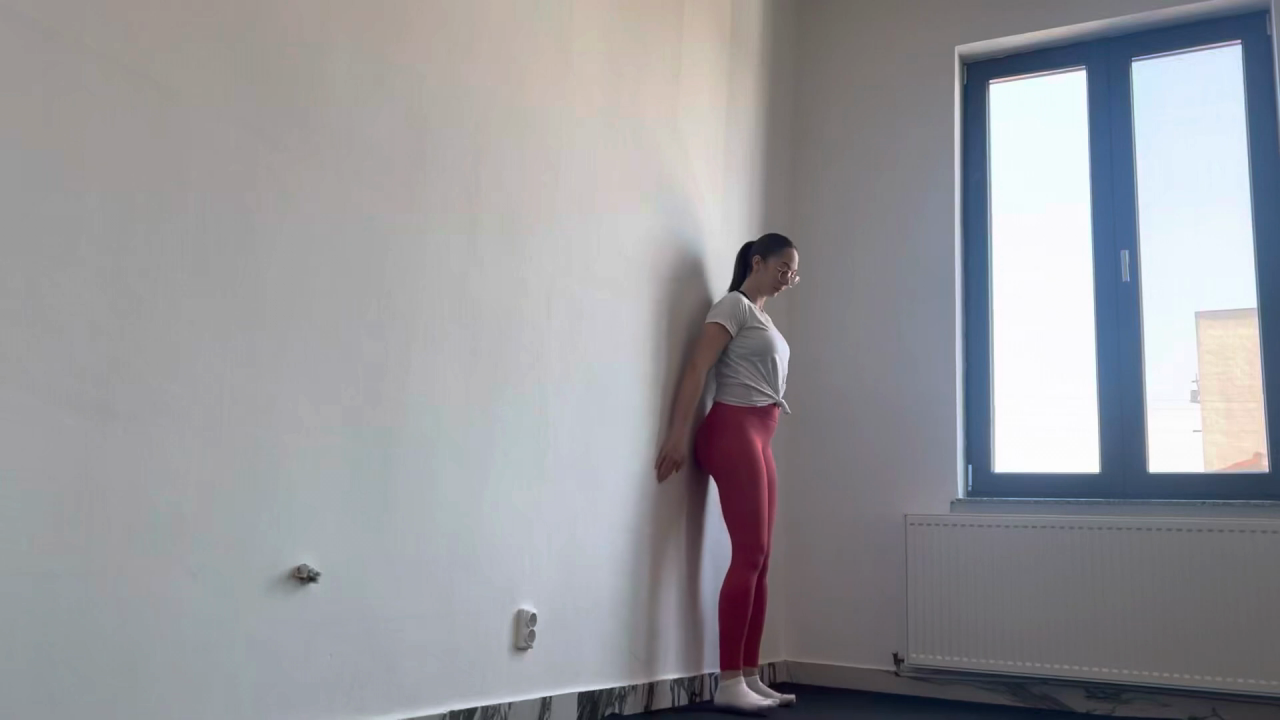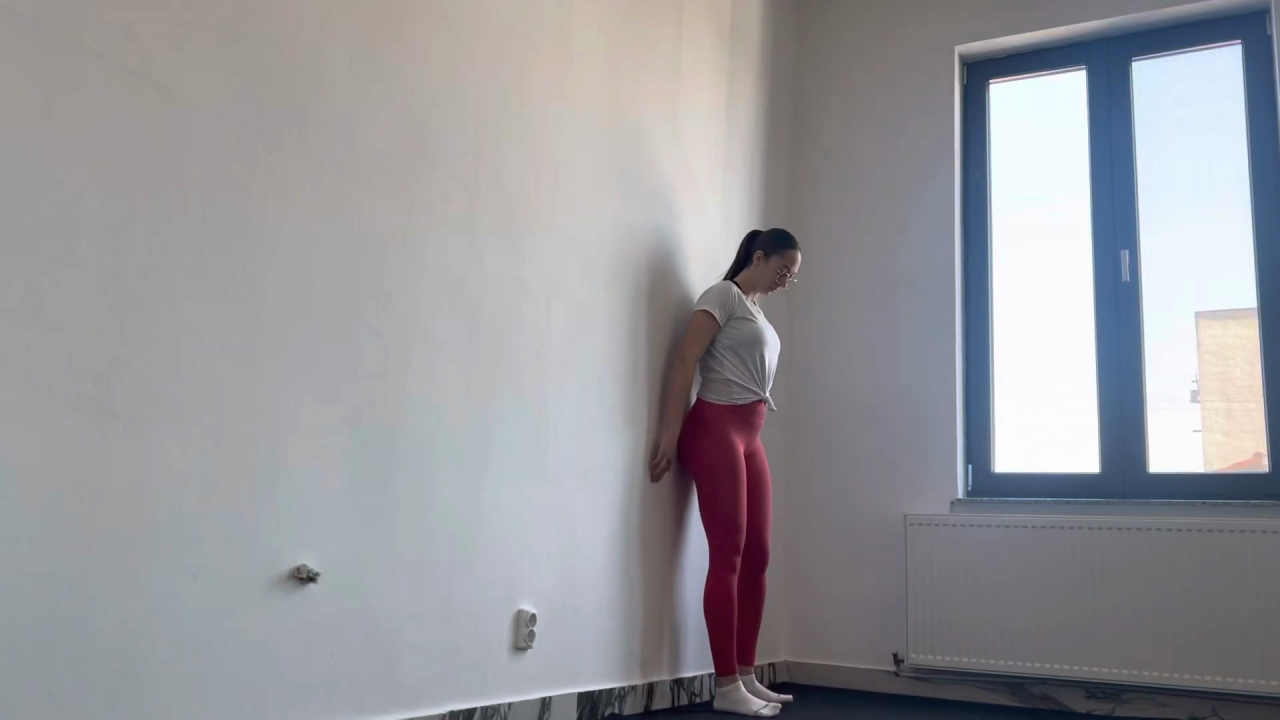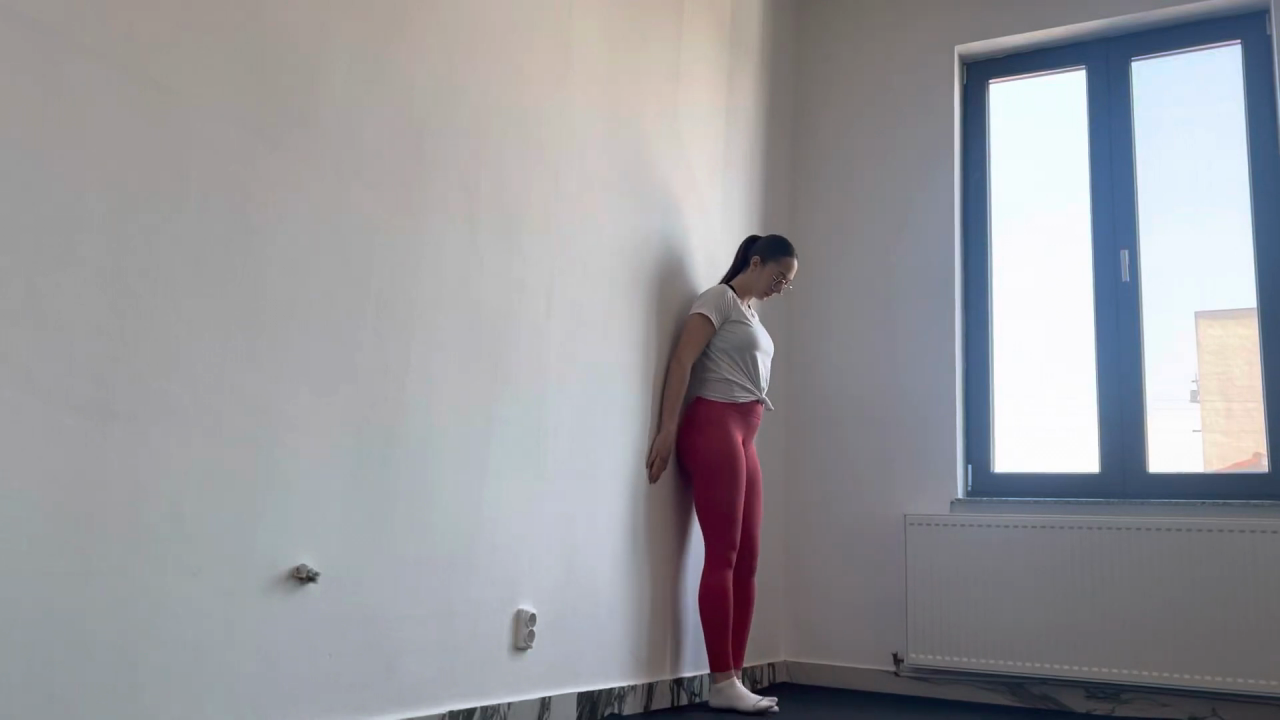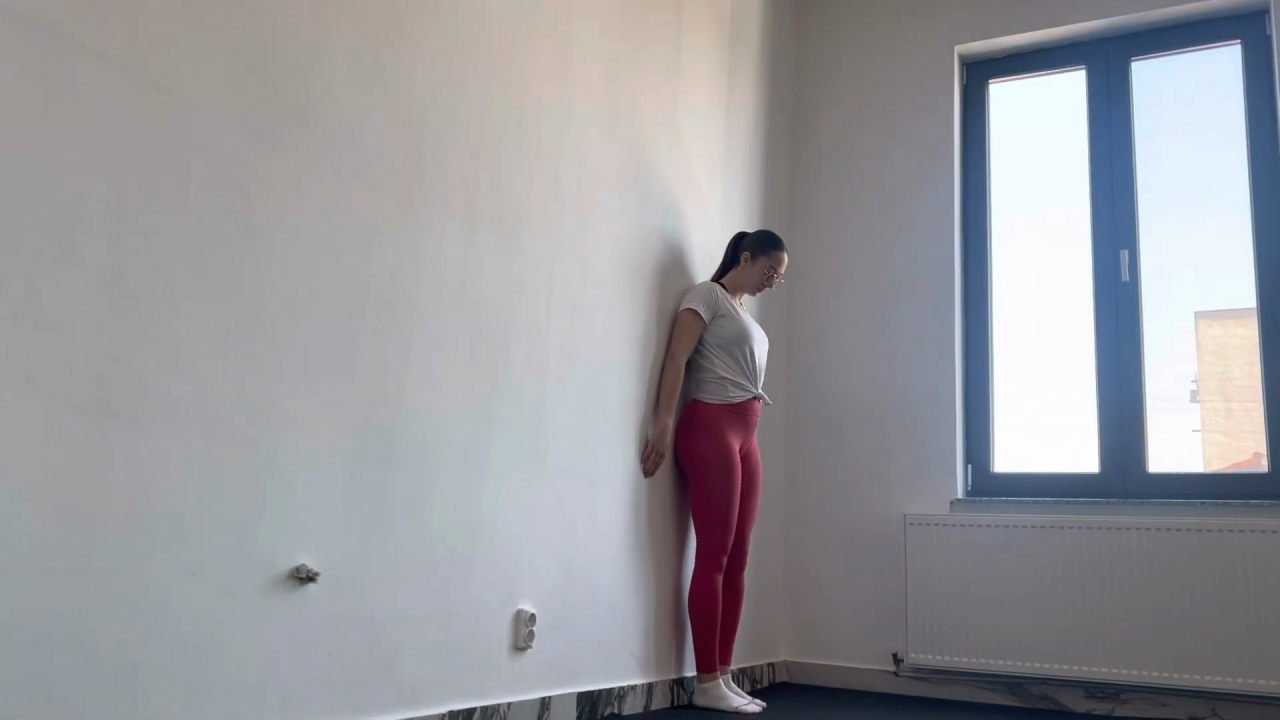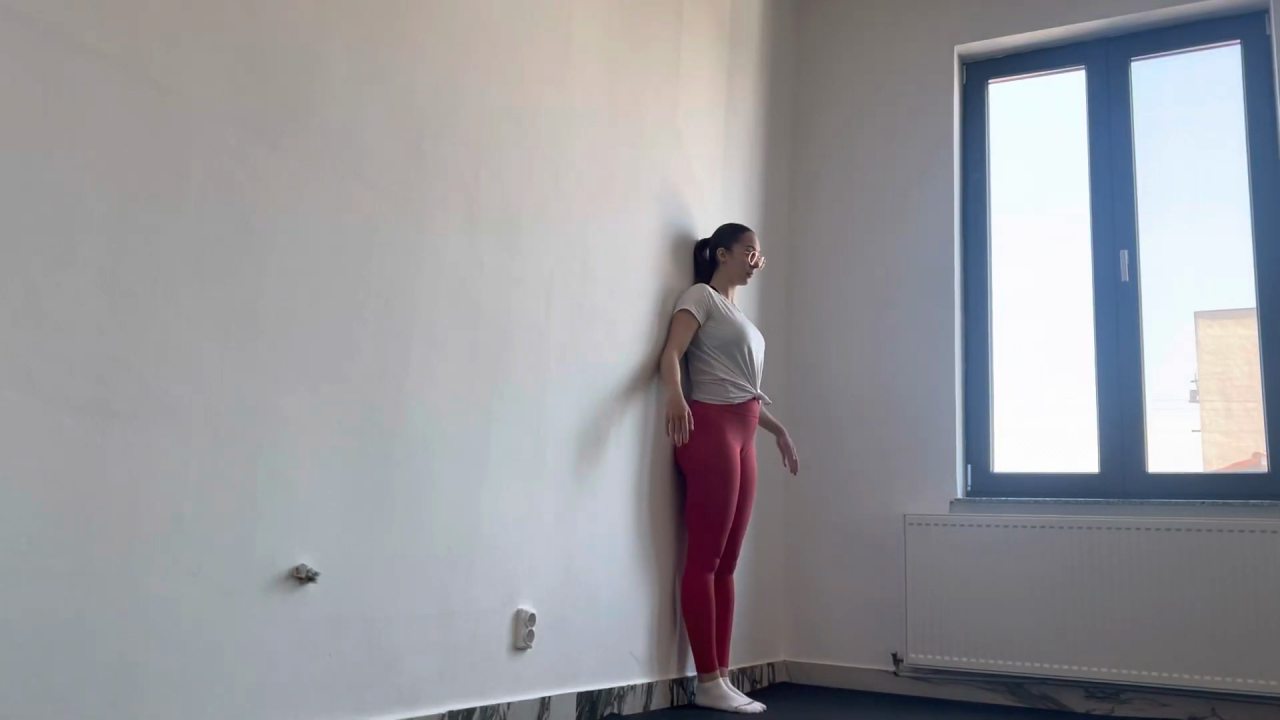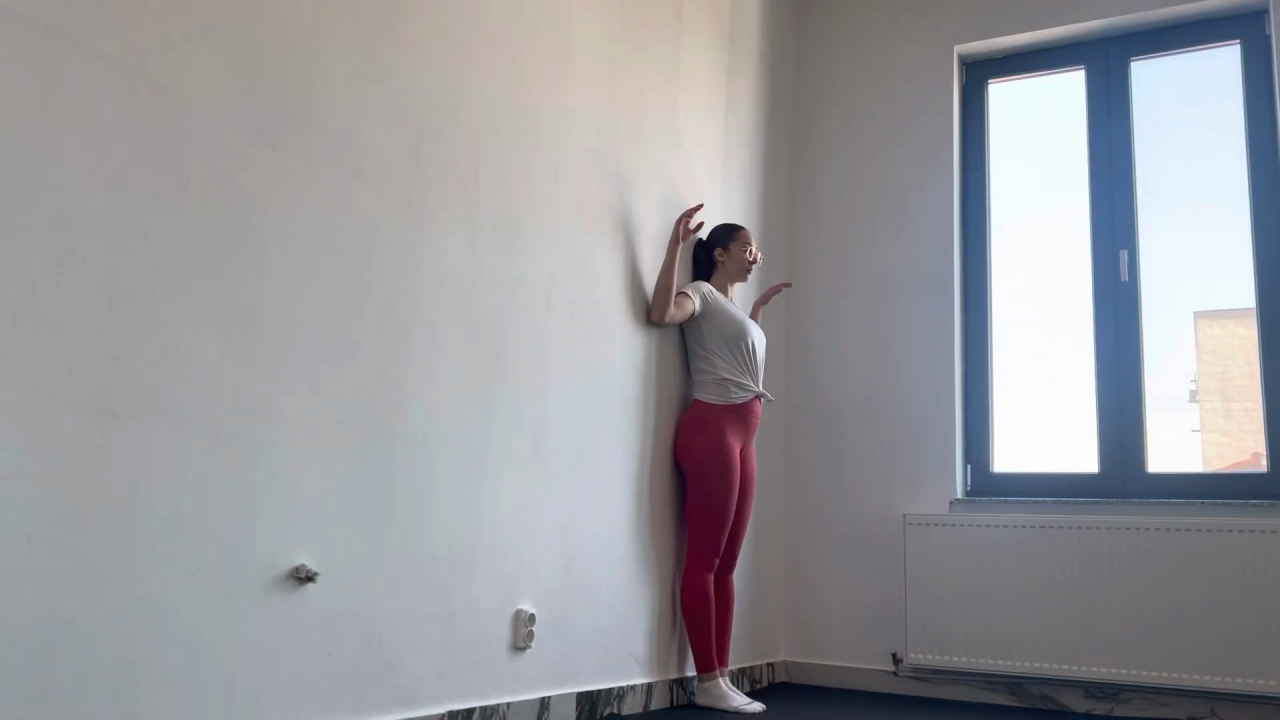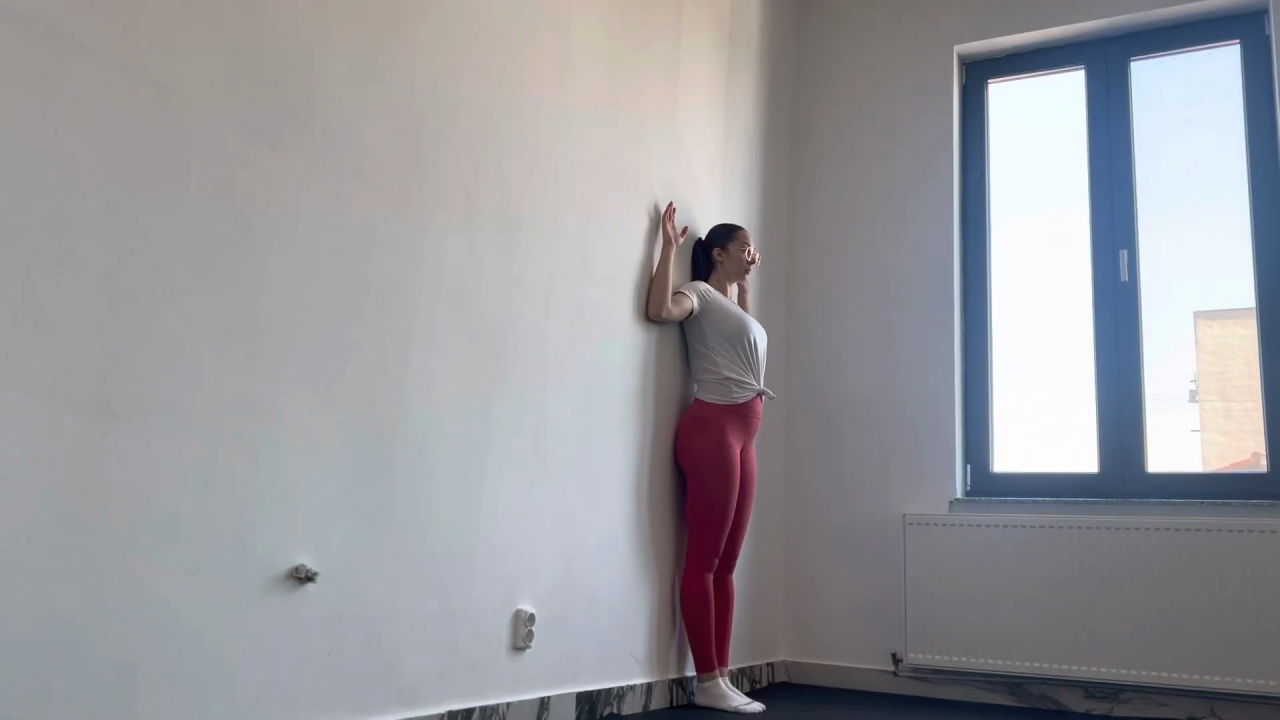
dt=0.5s
person 1, frame 1
left shoulder: (764, 317)
right shoulder: (733, 306)
right elbow: (697, 368)
right wrist: (678, 434)
left hip: (759, 438)
right hip: (733, 431)
left knee: (759, 559)
right knee: (749, 553)
left ankle: (750, 676)
right ankle: (729, 681)
person 1, frame 2
left shoulder: (755, 310)
right shoulder: (723, 295)
right elbow: (685, 361)
right wrist: (670, 432)
left hip: (749, 434)
right hip: (716, 429)
left knee: (757, 556)
right knee: (727, 556)
left ankle: (745, 676)
person 1, frame 3
left shoulder: (750, 312)
right shoulder: (719, 299)
right elbow: (682, 362)
left wrist: (741, 440)
right wrist: (667, 430)
left hip: (742, 434)
right hip: (714, 426)
left knee: (746, 558)
right knee: (723, 554)
left ankle: (732, 680)
right ankle: (721, 681)
person 1, frame 4
left shoulder: (743, 311)
right shoulder: (707, 295)
right elbow: (676, 359)
left wrist: (742, 437)
right wrist: (663, 424)
left hip: (744, 433)
right hip: (711, 427)
left knee: (736, 559)
right knee: (713, 555)
left ankle: (723, 675)
right ankle: (707, 683)
person 1, frame 5
left shoulder: (734, 309)
right shoulder: (699, 297)
right elbow: (672, 351)
left wrist: (776, 426)
right wrist: (675, 396)
left hip: (741, 434)
right hip: (709, 428)
left knee: (725, 561)
right knee: (704, 558)
left ankle: (721, 678)
right ankle: (708, 682)
person 1, frame 6
left shoulder: (730, 306)
right shoulder: (700, 294)
right elbow: (661, 313)
left wrist: (761, 306)
right wrist: (675, 245)
left hip: (741, 435)
right hip: (711, 429)
left knee: (726, 562)
right knee: (704, 559)
left ankle: (721, 679)
right ankle: (708, 682)
person 1, frame 7
left shoulder: (729, 303)
right shoulder: (699, 294)
right elbow: (659, 309)
left wrist: (744, 288)
right wrist: (669, 247)
left hip: (740, 435)
right hip: (712, 429)
left knee: (725, 563)
right knee: (703, 560)
left ankle: (721, 678)
right ankle: (707, 682)
